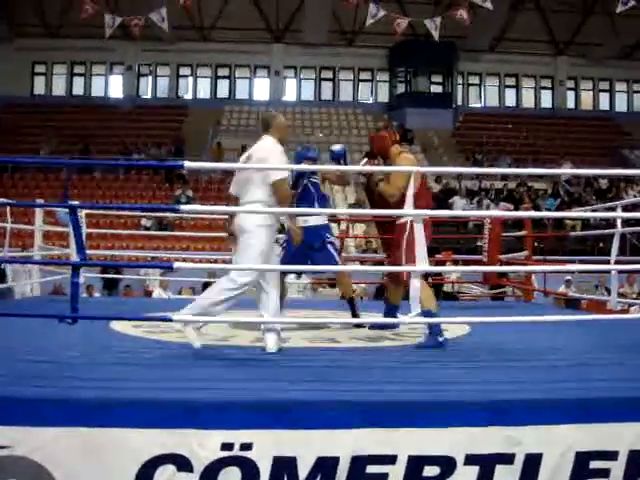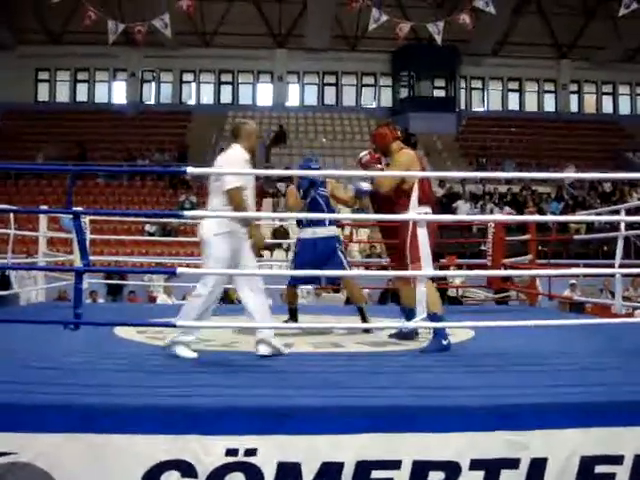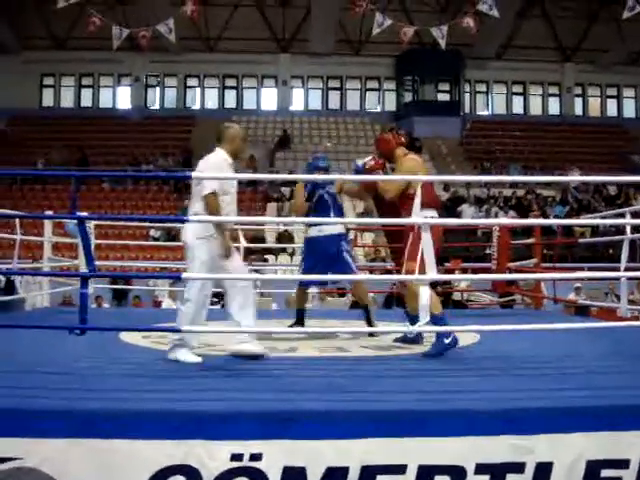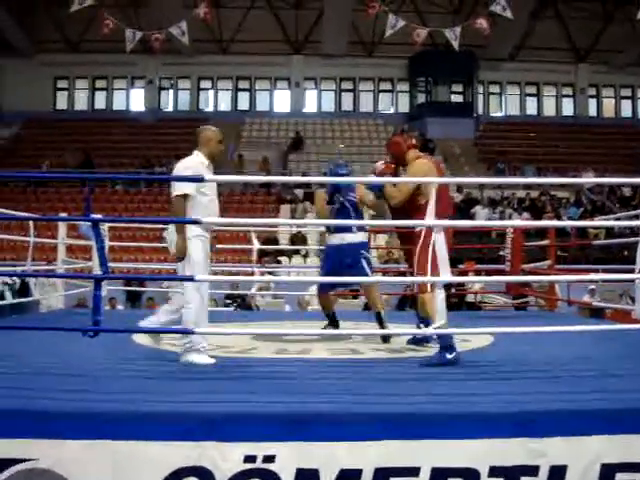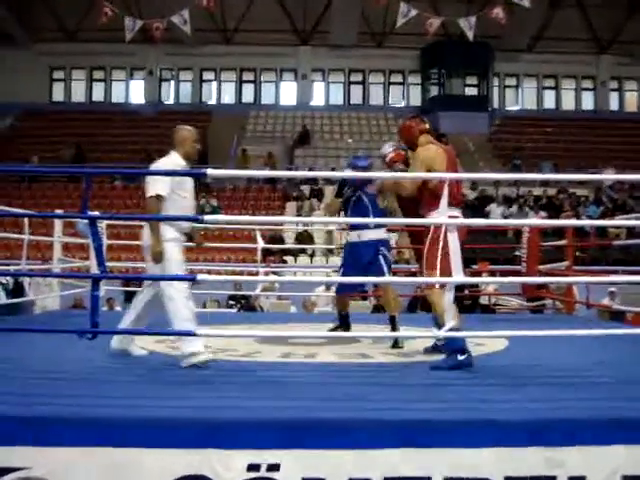
dt=0.2s
person 1, frame 1
left shoulder: (251, 153)
right shoulder: (273, 149)
left elbow: (235, 193)
right elbow: (279, 187)
left wrist: (231, 223)
right wrist: (292, 221)
left hip: (247, 218)
right hip: (260, 220)
left knee: (269, 279)
right knee: (243, 278)
left ankle: (271, 334)
right ankle: (195, 316)
person 1, frame 2
left shoulder: (235, 159)
right shoulder: (233, 158)
right elbow: (234, 195)
right wrist: (253, 228)
left hip: (232, 231)
right hip: (222, 230)
left knee: (252, 284)
right knee: (210, 287)
left ankle: (265, 339)
right ankle: (181, 338)
person 1, frame 3
left shoulder: (223, 164)
right shoulder: (214, 162)
right elbow: (211, 201)
right wrist: (225, 235)
left hip: (217, 235)
right hip: (204, 234)
left knee: (240, 284)
right knee: (198, 291)
left ankle: (243, 340)
right ankle: (180, 346)
person 1, frame 4
left shoulder: (206, 168)
right shoulder: (189, 166)
right elbow: (179, 203)
right wrist: (182, 239)
left hip: (199, 236)
right hip: (189, 236)
left knee: (195, 290)
right knee: (196, 292)
left ankle: (155, 324)
right ankle: (193, 348)
person 1, frame 5
left shoulder: (184, 170)
right shoulder: (165, 166)
right elbow: (153, 204)
left wrist: (192, 233)
right wrist: (156, 241)
left hip: (174, 238)
right hip: (164, 238)
left knee: (153, 290)
right knee: (178, 290)
left ankle: (123, 338)
right ankle: (191, 348)
person 2, frame 1
left shoulder: (404, 159)
right shoulder: (398, 162)
left elbow: (393, 195)
right elbow: (387, 197)
left wrist: (376, 178)
right wrist: (377, 181)
left hip: (412, 224)
right hip: (405, 225)
left knee: (414, 276)
right knee: (394, 274)
left ankle: (436, 333)
right ankle: (390, 318)
person 2, frame 2
left shoulder: (402, 156)
right shoulder: (408, 156)
left elbow: (384, 187)
left wrist: (371, 169)
right wrist: (378, 170)
left hip: (416, 222)
right hip: (411, 222)
right knee: (403, 275)
left ankle: (441, 336)
right ankle: (410, 326)
person 2, frame 3
left shoulder: (408, 161)
right shoulder: (411, 162)
left elbow: (390, 193)
right elbow: (400, 193)
left wrist: (373, 174)
right wrist: (380, 175)
left hip: (422, 225)
right hip: (417, 225)
left knee: (415, 279)
right knee: (408, 279)
left ankle: (445, 334)
right ankle: (414, 330)
person 2, frame 4
left shoulder: (418, 166)
right shoulder: (430, 162)
left elbow: (395, 199)
left wrist: (384, 180)
right wrist: (392, 180)
left hip: (431, 232)
right hip: (430, 232)
left knee: (428, 290)
right knee: (423, 287)
left ankle: (449, 349)
person 2, frame 5
left shoulder: (424, 152)
right shoulder: (446, 151)
left elbow: (406, 190)
left wrist: (397, 170)
right wrist: (412, 164)
left hip: (441, 223)
right hip: (450, 221)
left knee: (435, 287)
right knee: (439, 284)
left ankle: (460, 352)
right ankle: (446, 339)
person 3, frame 1
left shoulder: (320, 173)
left elbow: (344, 181)
left wrist: (341, 162)
right wrist: (294, 184)
left hip: (320, 229)
right hip: (298, 229)
left knee: (338, 269)
left ankle: (354, 312)
person 3, frame 2
left shoulder: (329, 185)
right shoulder: (294, 189)
left elbow: (350, 202)
right elbow: (294, 209)
right wrist: (306, 192)
left hip: (329, 239)
right hip: (306, 241)
left knee: (347, 278)
right knee: (292, 283)
left ankle: (364, 318)
right ankle: (292, 316)
person 3, frame 3
left shoulder: (336, 182)
right shoulder: (302, 187)
right elbow: (298, 212)
right wrist: (310, 194)
left hip: (336, 237)
right hip: (314, 240)
right knee: (303, 284)
left ankle: (369, 320)
right ankle: (299, 320)
person 3, frame 4
left shoulder: (357, 189)
right shoulder: (322, 193)
left elbow: (375, 205)
right elbow: (322, 215)
right wrist: (332, 197)
left hip: (357, 245)
right hip: (334, 247)
left knee: (368, 283)
right knee: (322, 290)
left ankle: (383, 326)
right ankle: (333, 321)
person 3, frame 5
left shoulder: (377, 184)
right shoulder: (345, 188)
right elbow: (330, 211)
right wrist: (340, 191)
left hip: (376, 241)
right hip: (354, 244)
left knee: (384, 282)
right knee: (342, 290)
left ankle: (395, 330)
right ankle: (343, 323)
